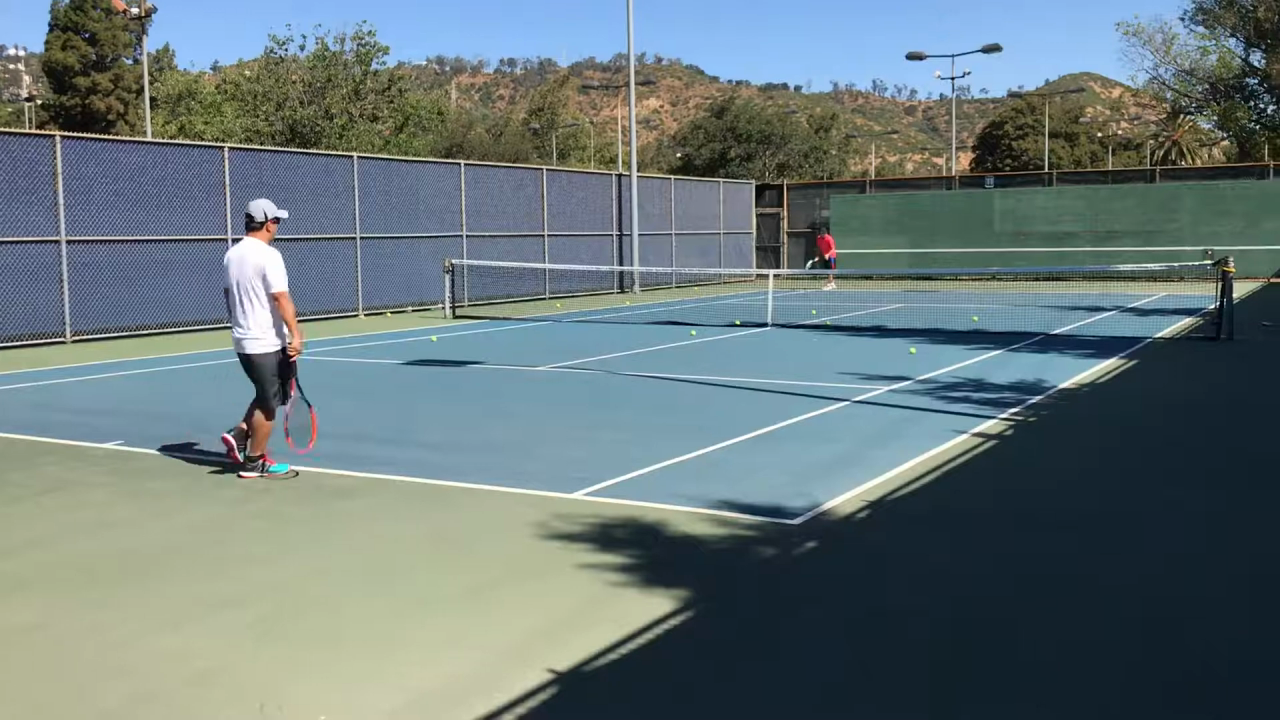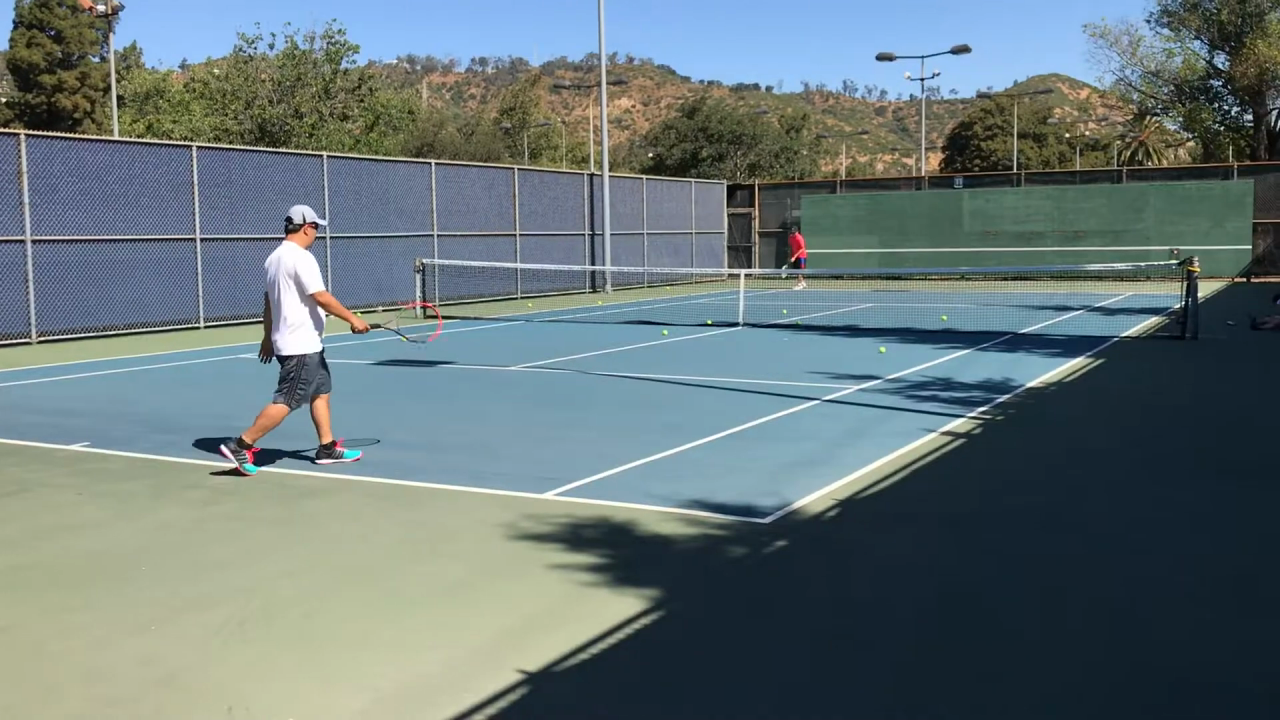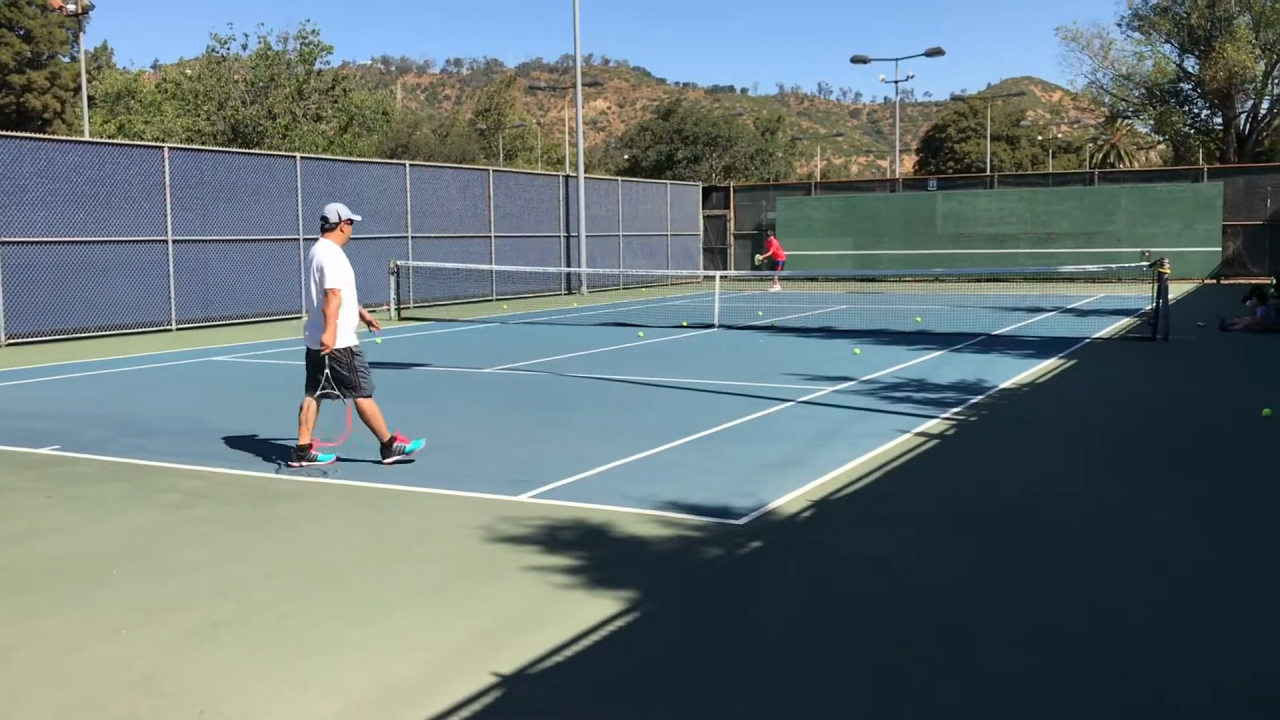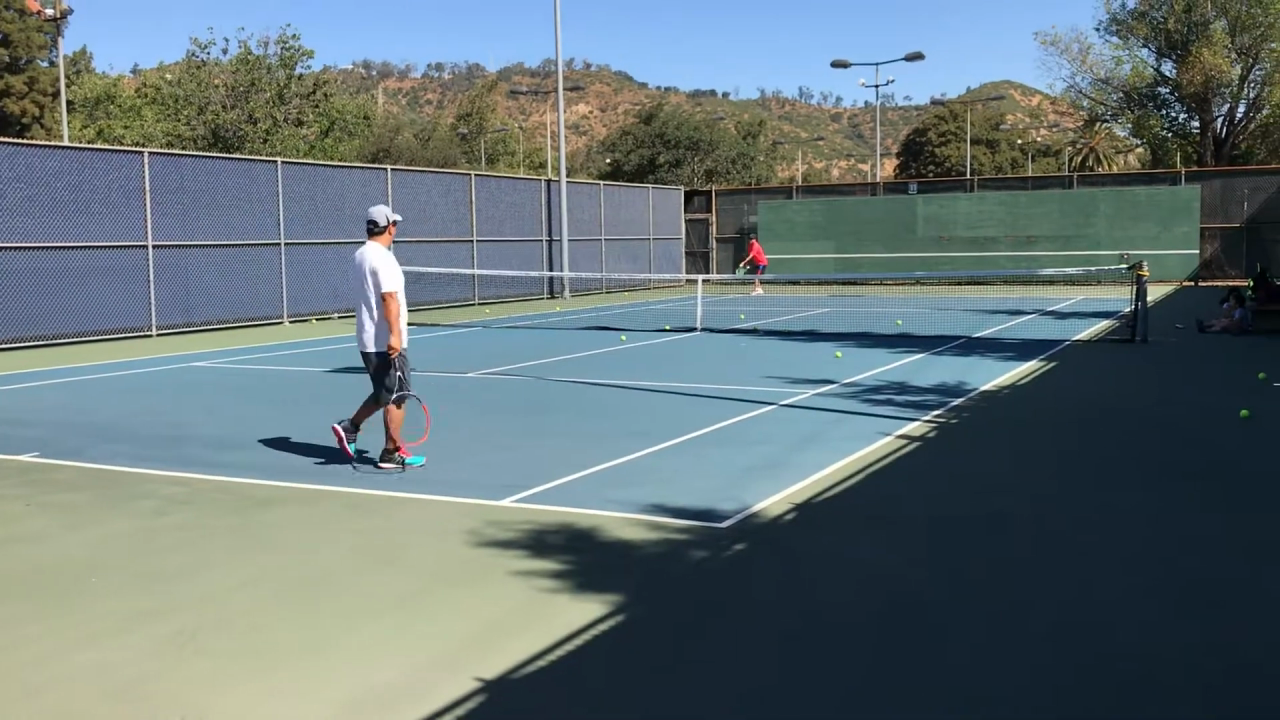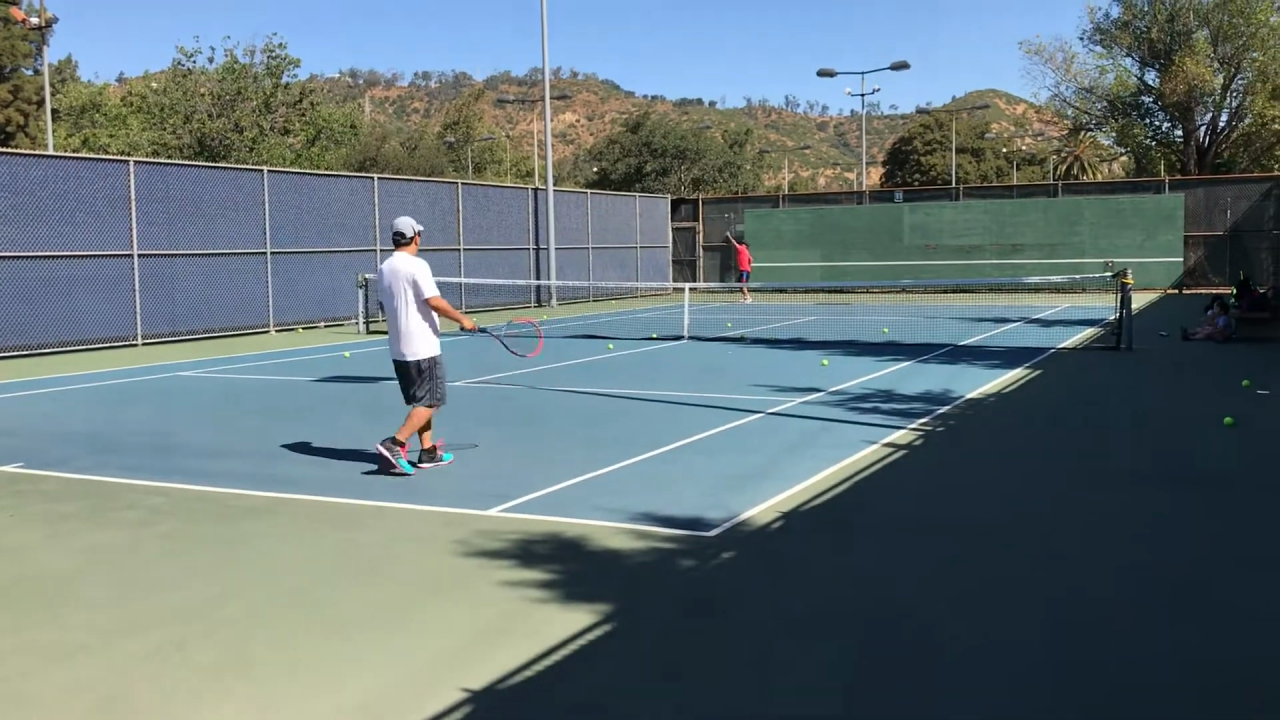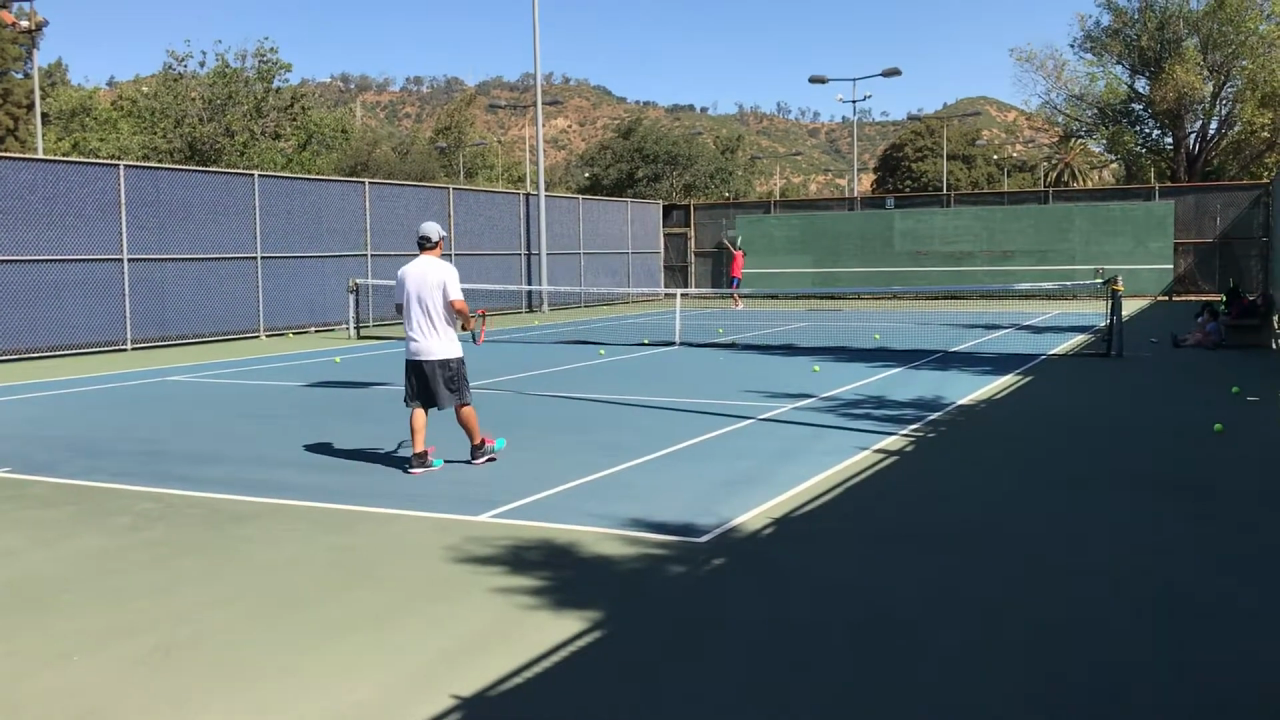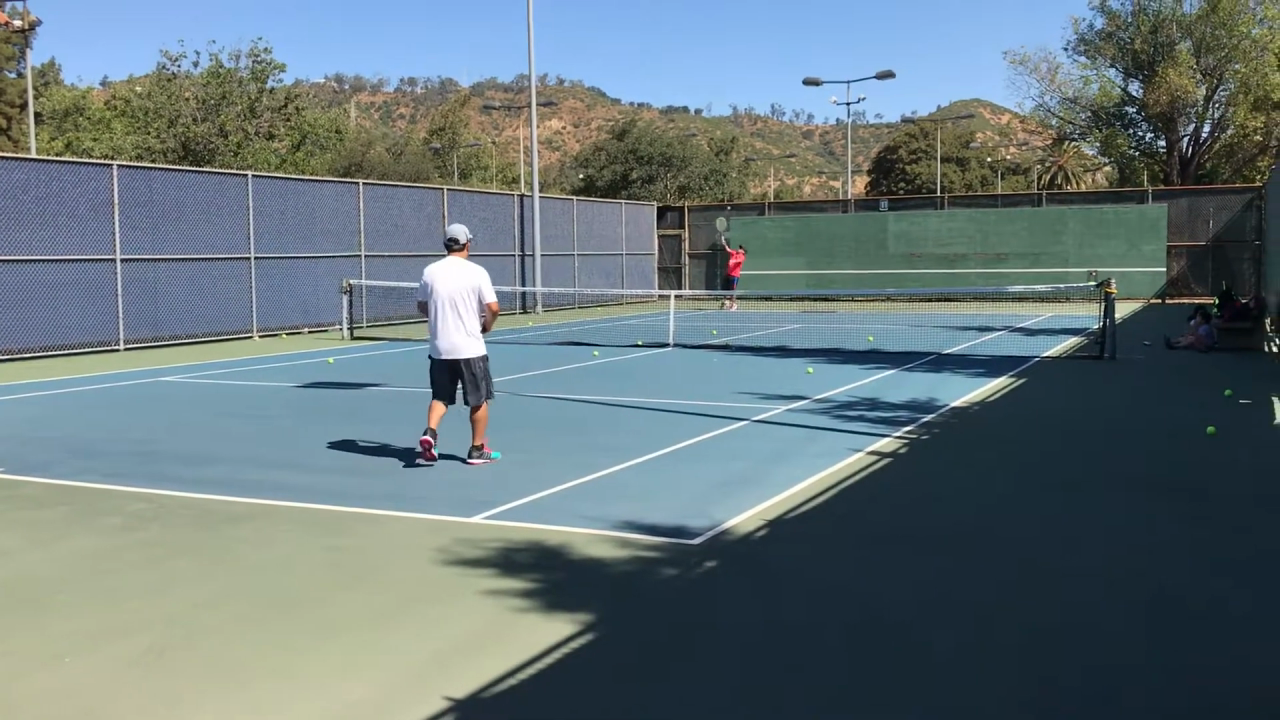
dt=0.4s
person 1, frame 1
left shoulder: (232, 254)
right shoulder: (268, 255)
right elbow: (281, 298)
right wrist: (295, 334)
left hip: (246, 340)
right hip: (268, 343)
left knee: (268, 394)
right knee: (271, 402)
left ankle: (238, 436)
right ankle: (255, 461)
person 1, frame 2
left shoulder: (275, 257)
right shoulder: (301, 257)
left elbow: (269, 300)
right elbow: (322, 297)
left wrist: (267, 336)
right wrist: (352, 318)
left hip: (292, 342)
right hip: (301, 344)
left knee: (320, 393)
right knee: (287, 400)
left ankle: (328, 448)
right ankle: (240, 445)
person 1, frame 3
left shoulder: (318, 251)
right shoulder: (332, 255)
right elbow: (332, 295)
left wrist: (361, 313)
right wrist: (330, 332)
left hip: (317, 340)
right hip: (338, 341)
left knee: (314, 392)
right knee: (363, 393)
left ankle: (303, 450)
right ankle: (391, 446)
person 1, frame 4
left shoulder: (360, 255)
right shoulder: (383, 256)
right elbow: (390, 298)
right wrist: (396, 334)
left hip: (370, 338)
right hip: (384, 340)
left knee: (384, 391)
right knee: (397, 395)
left ankle: (349, 427)
right ankle: (392, 453)
person 1, frame 5
left shoulder: (384, 269)
right shoulder: (417, 265)
right elbow: (435, 301)
right wrist: (462, 319)
left hip: (399, 349)
right hip: (422, 348)
left knee: (421, 401)
right knee: (429, 401)
left ankle: (427, 451)
right ankle: (393, 444)
person 1, frame 6
left shoulder: (404, 272)
right shoulder: (445, 269)
left elbow: (400, 309)
right elbow: (458, 306)
right wrist: (467, 322)
left hip: (415, 351)
right hip: (445, 350)
left knee: (419, 404)
right knee: (462, 401)
left ankle: (419, 457)
right ankle: (479, 448)
person 1, frame 7
left shoulder: (430, 271)
right shoulder: (477, 272)
left elbow: (422, 307)
right elbow: (493, 308)
right wrist: (487, 325)
left hip: (440, 349)
right hip: (470, 348)
left knee: (440, 398)
right knee: (478, 400)
left ankle: (430, 433)
right ankle: (477, 449)
